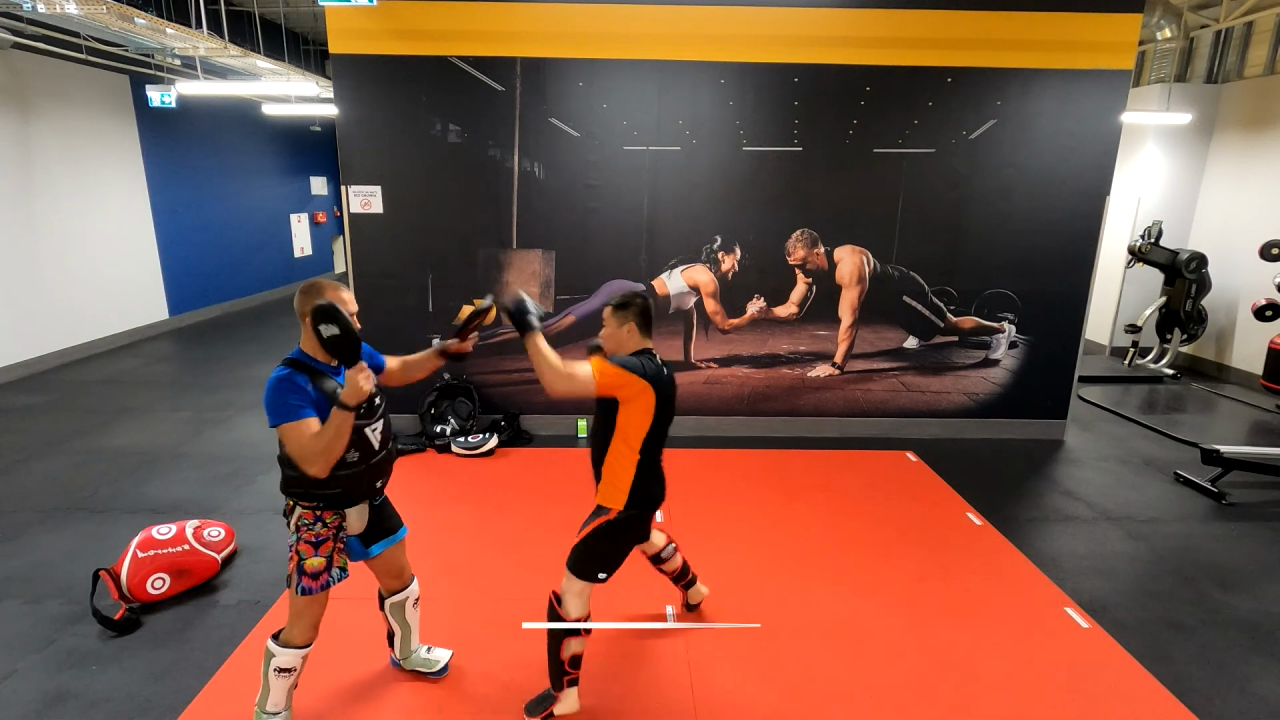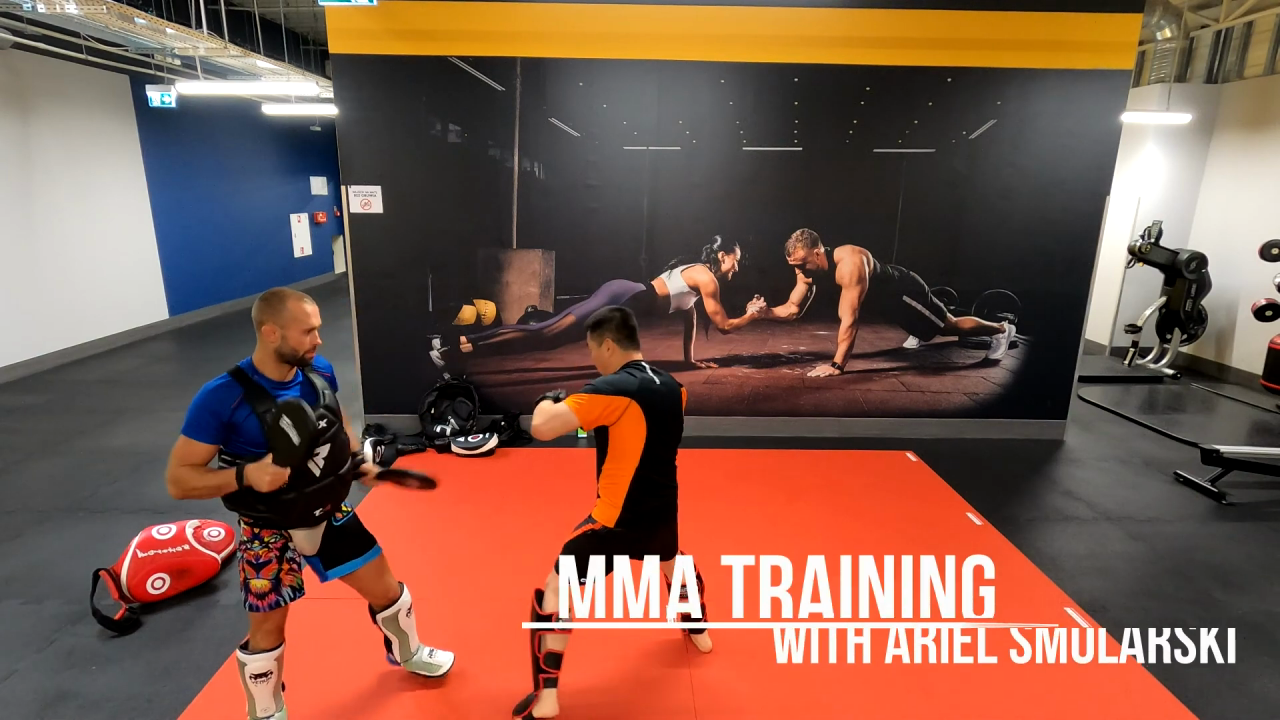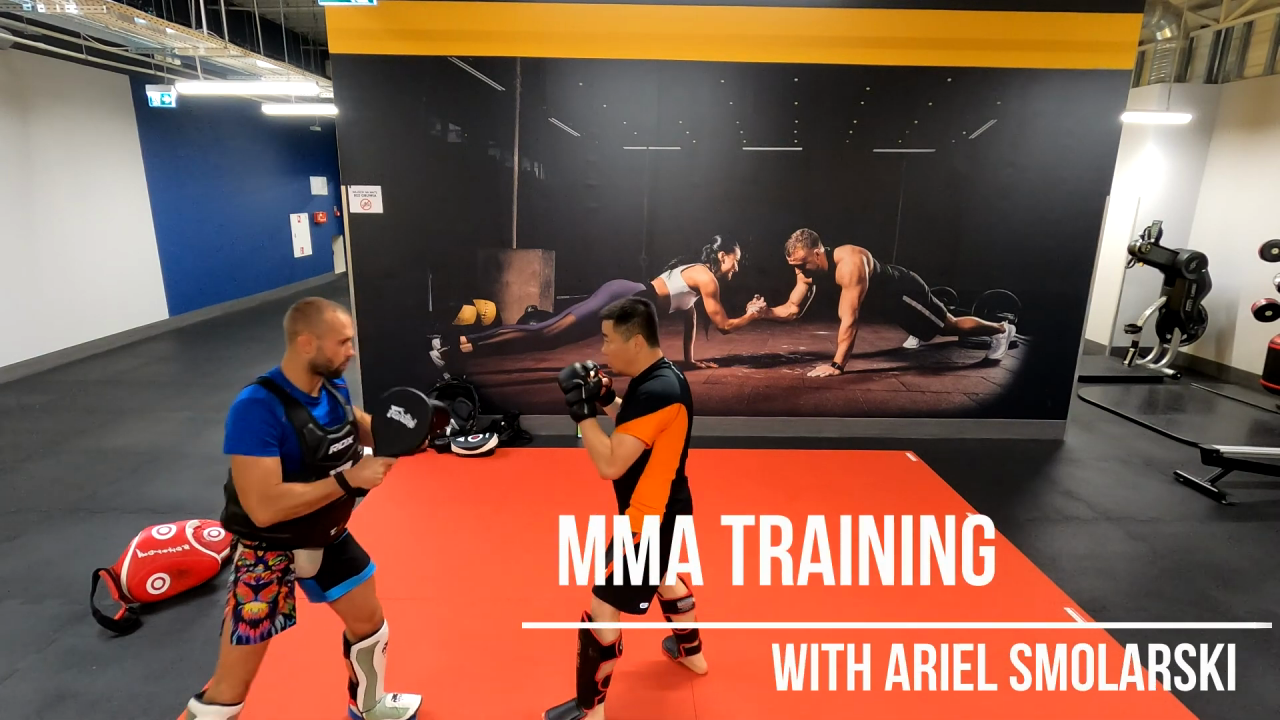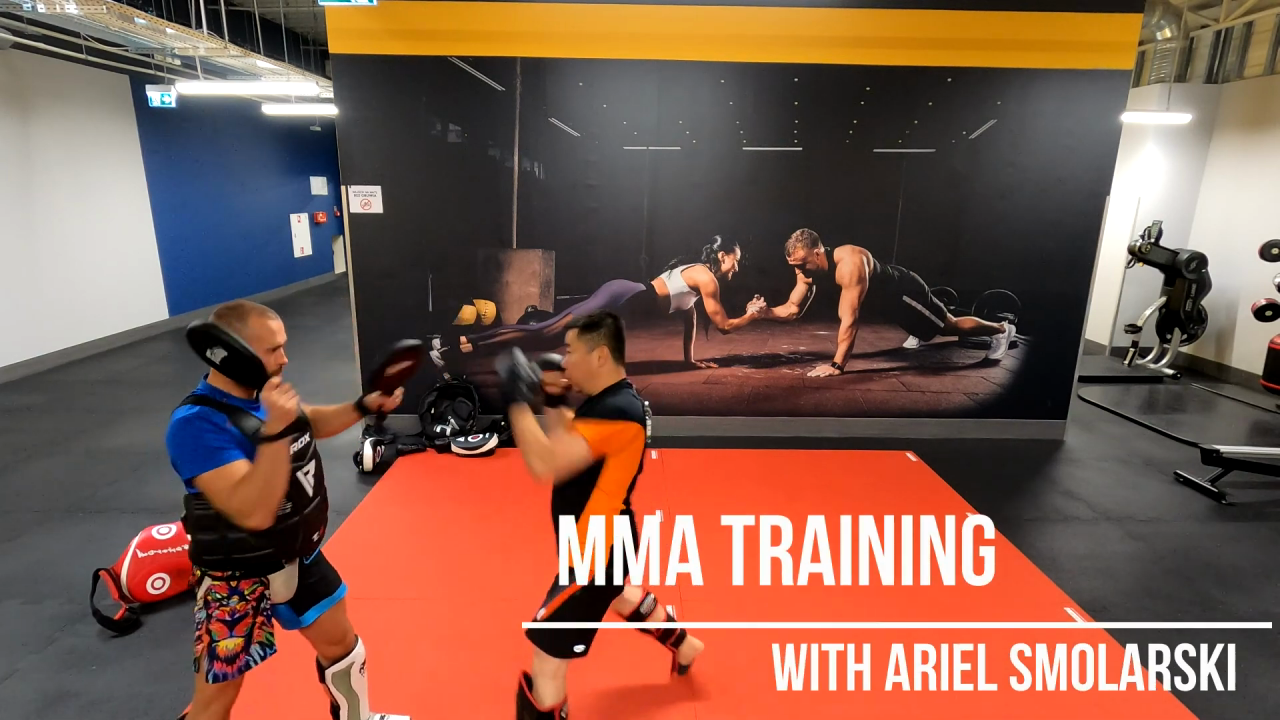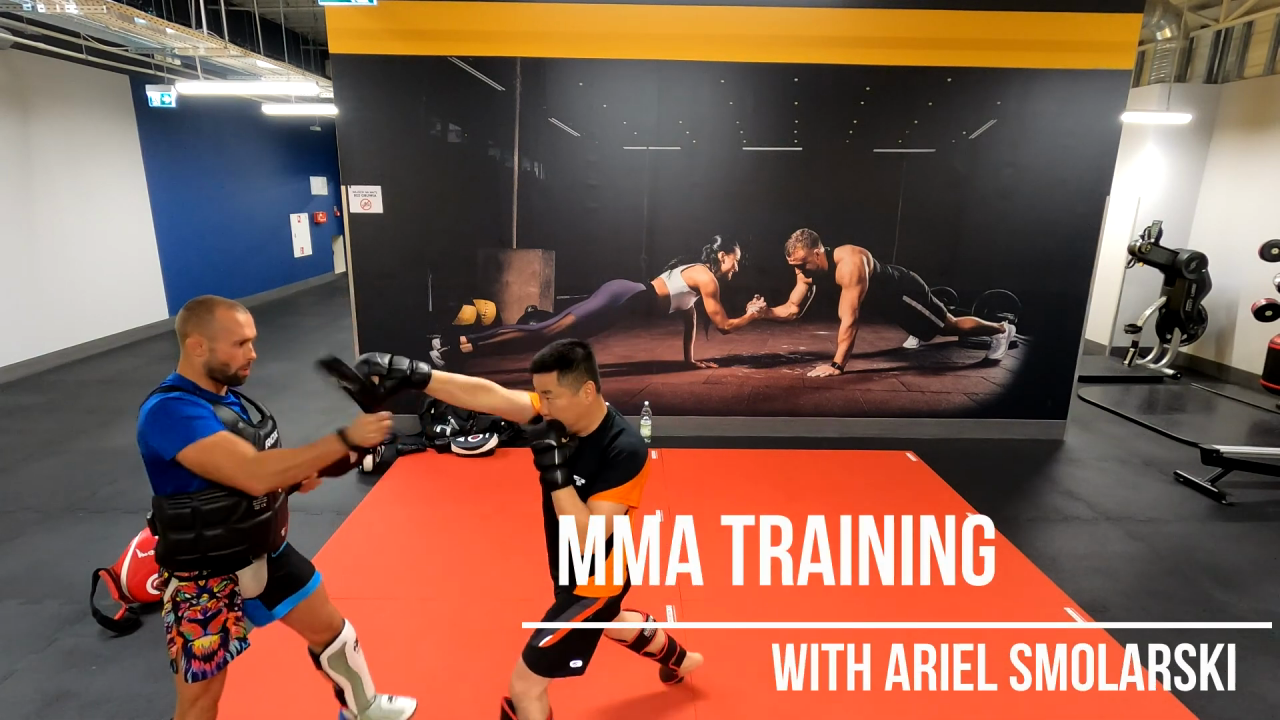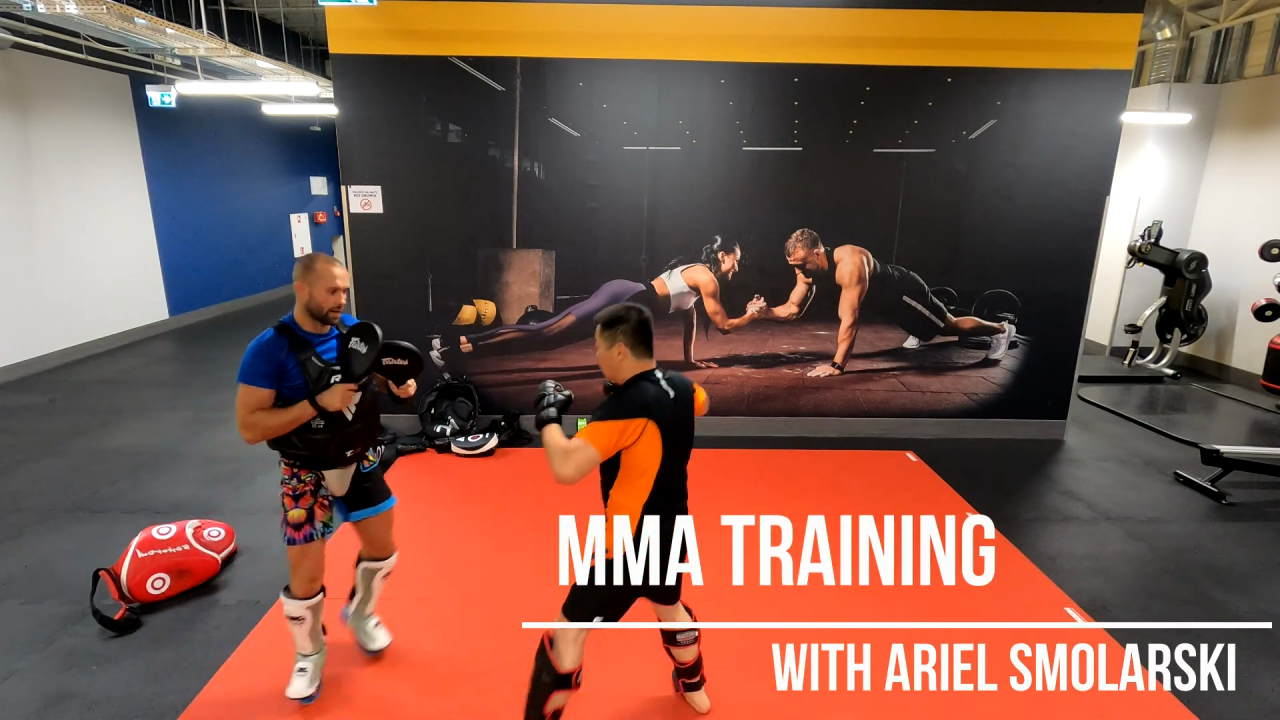
dt=0.7s
person 1, frame 1
left shoulder: (352, 354)
right shoulder: (287, 384)
left elbow: (401, 369)
right elbow: (317, 463)
left wrist: (445, 349)
right wrist: (345, 407)
left hip: (367, 500)
right hip: (321, 515)
left knee: (399, 578)
right knee: (303, 625)
left ankle: (407, 652)
person 1, frame 2
left shoulder: (319, 371)
right shoulder: (221, 398)
right elbow: (178, 480)
left wrist: (360, 461)
right wrist: (246, 475)
left hip: (331, 515)
right hip: (270, 533)
left knee: (386, 590)
right knee: (267, 634)
left ankle: (408, 653)
person 1, frame 3
left shoulder: (331, 386)
right shoulder: (255, 408)
left elbow: (357, 426)
right elbow: (264, 508)
right wrist: (349, 480)
left hip: (326, 537)
right hip: (268, 552)
left knee: (369, 621)
right knee: (234, 679)
person 1, frame 4
left shoulder: (266, 387)
right shoulder: (195, 424)
left elbow: (308, 426)
right elbow: (256, 513)
left wrist: (366, 405)
right wrist: (275, 431)
left hip: (296, 558)
right hip: (236, 580)
left knee: (341, 644)
person 1, frame 5
left shoulder: (227, 393)
right shoulder: (169, 412)
right elbow: (257, 474)
left wrist: (292, 475)
right wrist: (347, 440)
left hip: (265, 554)
right hip: (203, 579)
left knee: (329, 628)
person 1, frame 6
left shoulder: (351, 328)
right shoulder: (270, 349)
left elbow: (373, 371)
right elbow: (249, 427)
left wrist: (397, 384)
right wrist: (318, 403)
left hip: (360, 462)
right hip: (306, 475)
left knee: (381, 548)
right knee: (306, 577)
left ankle: (360, 613)
right ankle: (309, 655)
person 2, frame 1
left shoulder: (636, 373)
right shoulder: (658, 369)
left elbow: (559, 383)
left wrist: (530, 326)
left hip: (622, 500)
right hip: (647, 490)
left knee: (571, 589)
right knee: (645, 540)
right ankle: (691, 590)
person 2, frame 2
left shoulder: (614, 389)
right shoulder: (673, 387)
left elbow: (542, 427)
left wrist: (554, 398)
left hip: (619, 518)
right hip: (663, 510)
left knee: (554, 589)
right knee: (671, 562)
right ankle: (698, 629)
person 2, frame 3
left shoulder: (656, 392)
right shoulder: (661, 377)
left elbow: (610, 465)
right elbow: (634, 424)
left wrist: (581, 409)
right wrist: (607, 398)
left hip: (651, 519)
right hip: (666, 511)
left knee: (603, 608)
right knee: (664, 577)
right ankle: (690, 651)
person 2, frame 4
left shoulder: (615, 412)
right shoulder: (606, 398)
left elbow: (546, 465)
right elbow: (563, 442)
left wrist: (518, 400)
right wrist: (552, 400)
right hip: (611, 540)
left knee: (547, 663)
right knee: (617, 594)
right ankle: (682, 644)
person 2, frame 5
left shoulder: (626, 451)
right shoulder: (558, 417)
left elbow: (588, 537)
right elbow: (488, 394)
left wrist: (555, 472)
right wrist: (415, 373)
left hip: (596, 581)
right hip: (577, 572)
left knee: (526, 684)
right knee: (610, 619)
right ankle: (677, 660)
person 2, frame 6
left shoulder: (624, 407)
right shoulder: (680, 387)
left elbow: (566, 468)
right elbow: (702, 405)
left wrist: (548, 415)
right hip: (671, 533)
left knee: (567, 633)
right knee: (670, 607)
right ankle: (693, 686)
person 3, frame 1
left shoulder: (695, 272)
right shoulder: (707, 278)
left elbow: (689, 316)
right elbow: (724, 324)
left wrist: (690, 359)
right wrist: (751, 315)
left hip: (623, 295)
right hip: (621, 299)
left knee: (547, 332)
right knee: (545, 333)
person 3, frame 2
left shoulder: (695, 272)
right shoulder: (707, 278)
left elbow: (690, 316)
right elbow: (724, 325)
left wrist: (690, 358)
right wrist: (751, 315)
left hip: (621, 296)
right hip: (622, 300)
left knee: (544, 333)
right knee: (546, 336)
left ankle: (462, 342)
right ankle: (458, 348)
person 3, frame 3
left shoulder: (694, 272)
right shoulder: (707, 278)
left elbow: (689, 316)
right elbow: (723, 325)
left wrist: (689, 359)
right wrist: (751, 315)
left hip: (621, 296)
right hip: (622, 300)
left knee: (544, 333)
right knee: (545, 336)
left ankle: (459, 343)
right ankle: (458, 347)
person 3, frame 4
left shoulder: (692, 273)
right shoulder: (707, 278)
left elbow: (690, 317)
right elbow: (723, 325)
left wrist: (689, 358)
right wrist: (751, 315)
left hip: (619, 296)
right hip: (622, 301)
left knee: (543, 334)
right knee: (545, 336)
left ankle: (461, 341)
right ankle: (460, 346)
person 3, frame 5
left shoulder: (694, 273)
right shoulder: (707, 278)
left elbow: (690, 317)
right elbow: (723, 325)
left wrist: (690, 358)
right wrist: (751, 315)
left hip: (622, 295)
right hip: (623, 299)
left knee: (546, 333)
right knee: (546, 336)
left ankle: (458, 343)
right ankle: (458, 347)
person 3, frame 6
left shoulder: (694, 272)
right shoulder: (707, 278)
left elbow: (690, 317)
right elbow: (724, 325)
left wrist: (690, 359)
right wrist: (752, 315)
left hip: (623, 294)
right hip: (624, 300)
left knee: (546, 333)
right knee: (546, 335)
left ankle: (459, 343)
right ankle: (458, 347)
person 4, frame 1
left shoulder: (849, 264)
right shoulder: (808, 268)
left elbow: (849, 319)
right elbow: (793, 309)
left wrist: (837, 365)
right wrist: (765, 312)
left hip: (904, 290)
right hip: (886, 293)
left knee: (949, 326)
left ankle: (1001, 330)
right ankle: (919, 334)
person 4, frame 2
left shoulder: (849, 264)
right shoulder: (808, 267)
left elbow: (849, 319)
right elbow: (793, 309)
left wrist: (837, 365)
right wrist: (764, 313)
left hip: (904, 290)
right hip: (886, 293)
left knee: (948, 327)
left ankle: (1000, 330)
right ankle: (918, 335)
person 4, frame 3
left shoulder: (849, 264)
right shoulder: (808, 267)
left elbow: (849, 319)
right elbow: (793, 309)
left wrist: (837, 365)
right wrist: (764, 313)
left hip: (904, 290)
right hip: (886, 294)
left knee: (949, 326)
left ankle: (1001, 330)
right ankle: (918, 335)
person 4, frame 4
left shoulder: (849, 264)
right shoulder: (808, 268)
left elbow: (849, 319)
right elbow: (793, 309)
left wrist: (837, 365)
right wrist: (764, 312)
left hip: (904, 290)
right hip: (886, 294)
left knee: (948, 327)
left ankle: (1001, 330)
right ankle: (919, 334)
person 4, frame 5
left shoulder: (849, 264)
right shoulder: (808, 268)
left elbow: (849, 319)
right elbow: (793, 309)
left wrist: (837, 365)
right wrist: (765, 313)
left hip: (904, 290)
right hip: (885, 294)
left knee: (949, 326)
left ankle: (1001, 330)
right ankle: (919, 334)
person 4, frame 6
left shoulder: (850, 263)
right shoulder: (808, 269)
left elbow: (849, 318)
right elbow: (793, 309)
left wrist: (837, 365)
right wrist: (765, 312)
left hip: (904, 290)
right hip: (886, 293)
left knee: (949, 327)
left ankle: (1001, 330)
right ankle: (918, 334)
